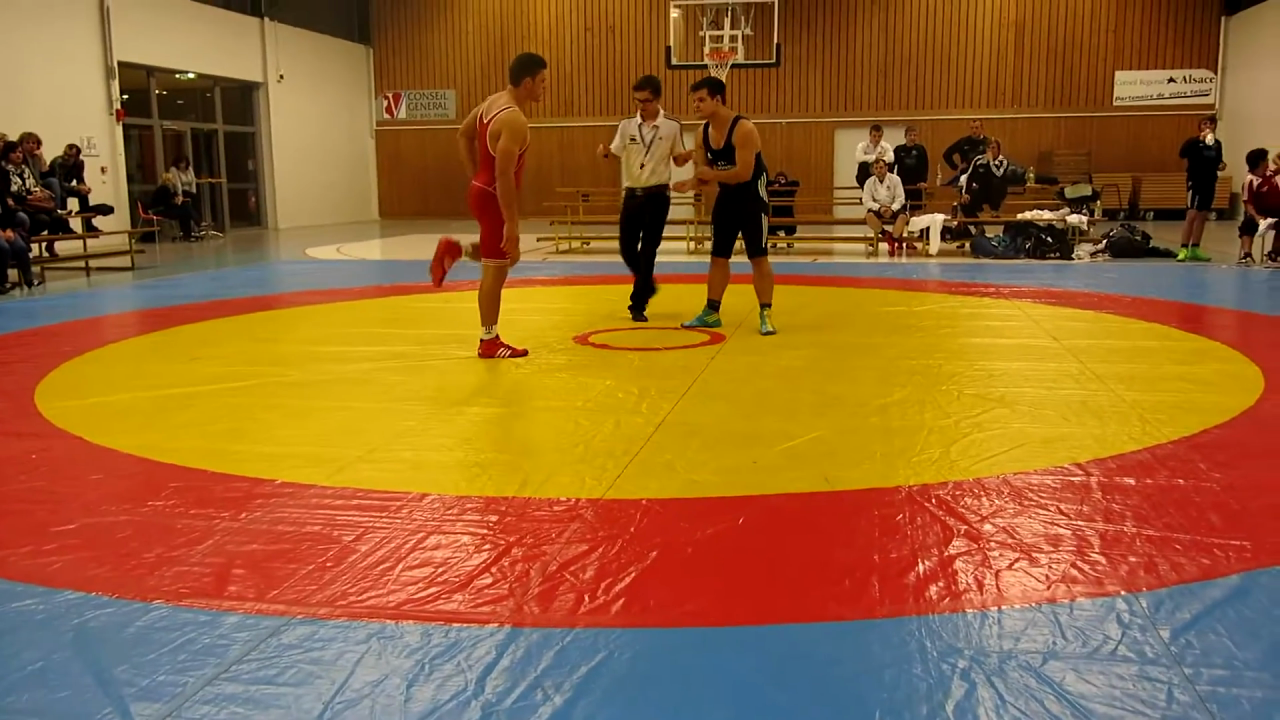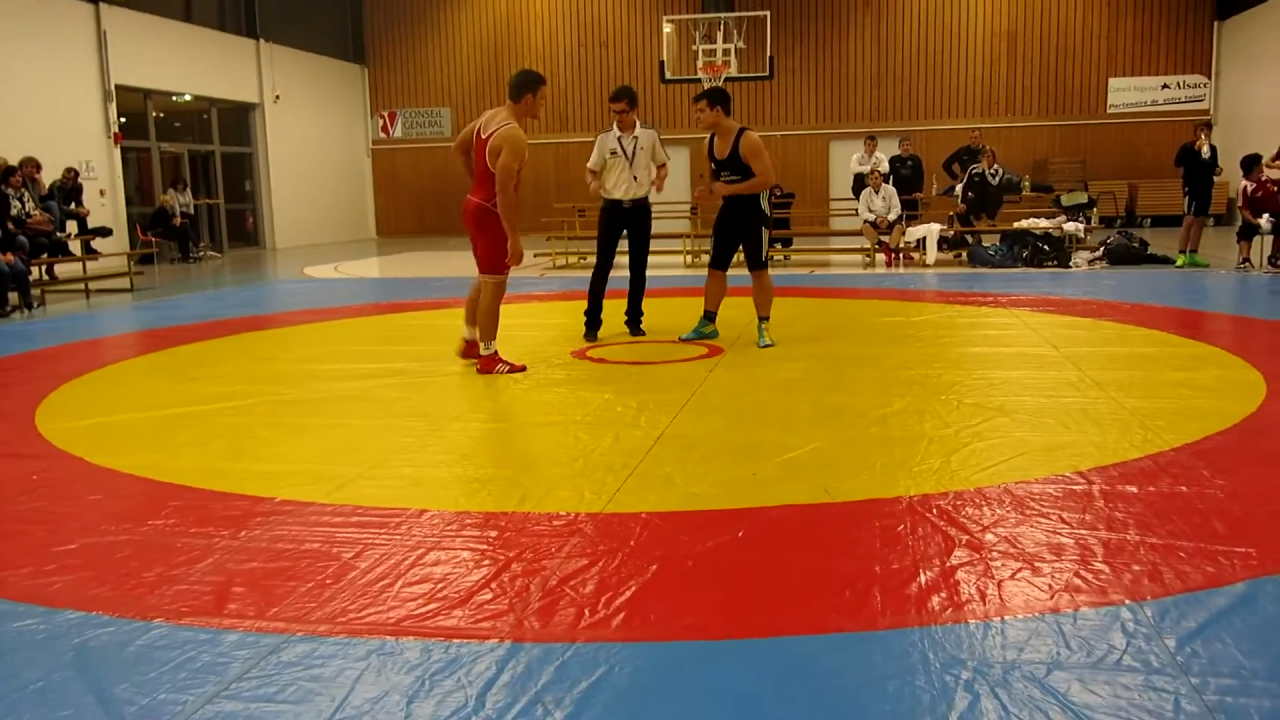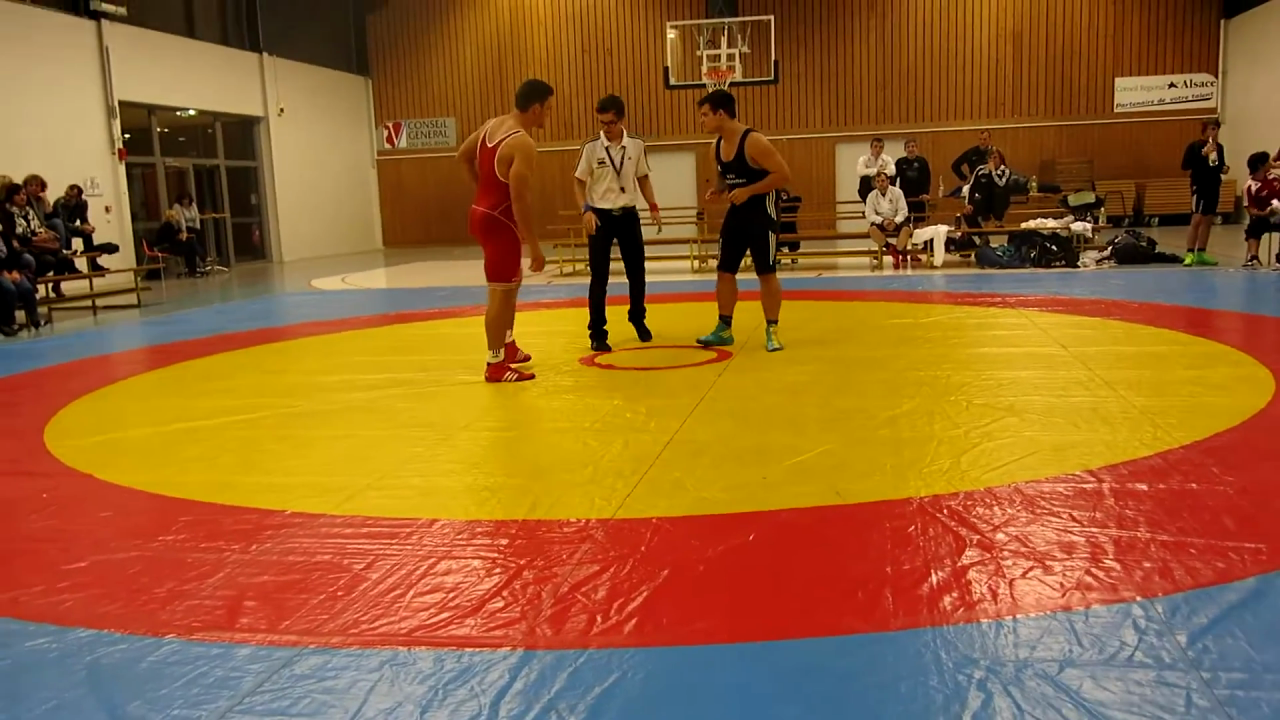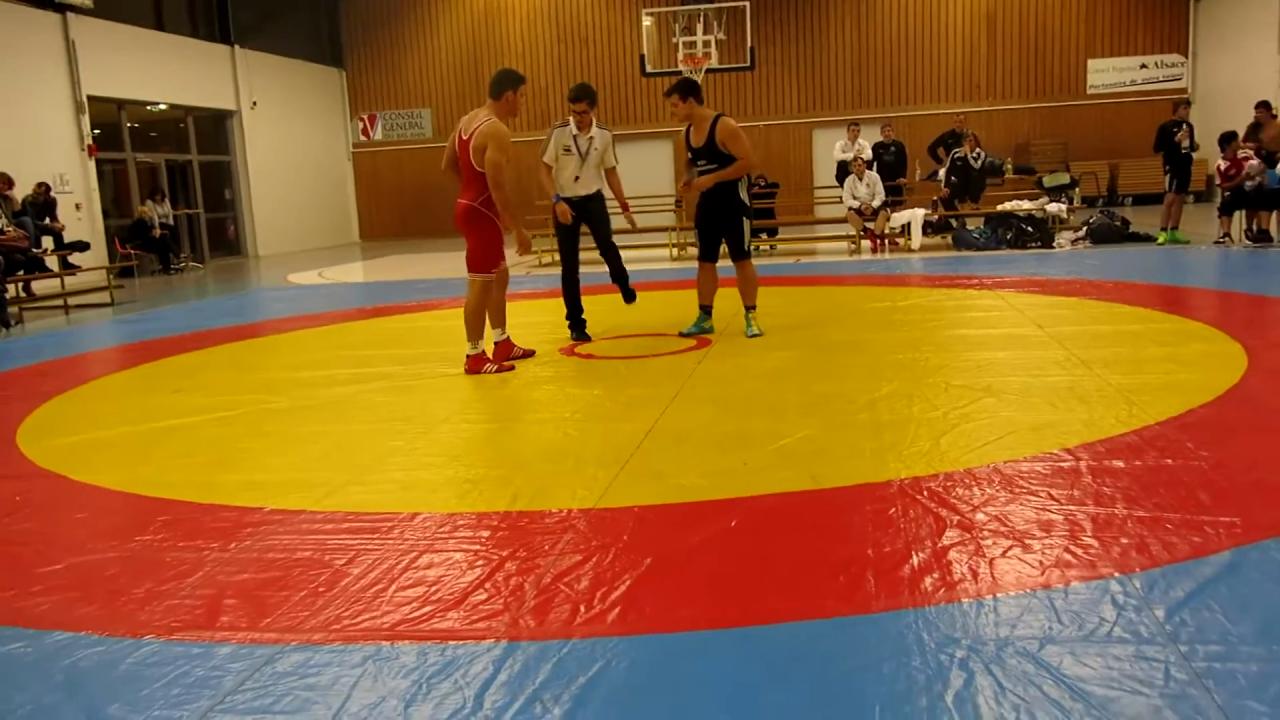
dt=0.2s
person 1, frame 1
left shoulder: (494, 101)
right shoulder: (515, 120)
left elbow: (464, 135)
right elbow: (504, 175)
right wrist: (512, 223)
left hip: (481, 189)
right hip: (493, 197)
left knee: (508, 256)
right knee: (496, 270)
left ankle: (453, 252)
right ankle: (489, 342)
person 1, frame 2
left shoulder: (489, 116)
right shoulder: (514, 137)
left elbow: (459, 148)
right elbow: (504, 191)
right wrist: (513, 239)
left hip: (475, 206)
right hip: (490, 213)
left knee: (486, 280)
right knee: (494, 286)
left ankle: (470, 341)
right ankle: (488, 357)
person 1, frame 3
left shoulder: (492, 124)
right shoulder: (523, 145)
left elbow: (462, 158)
right elbow: (520, 199)
right wrist: (534, 246)
left hip: (482, 213)
right hip: (499, 221)
left knee: (511, 281)
right knee: (501, 293)
left ankle: (507, 346)
right ankle: (496, 366)
person 1, frame 4
left shoulder: (469, 120)
right shoulder: (497, 131)
left elbow: (448, 165)
right elbow: (498, 186)
right wrist: (518, 229)
left hip: (469, 207)
right hip: (481, 214)
left knee: (499, 277)
right knee: (480, 285)
left ankle: (502, 344)
right ankle: (474, 358)
person 2, frame 1
left shoulder: (743, 129)
right shoulder: (703, 134)
left elbow: (744, 173)
left wrist: (713, 174)
right wrist: (692, 183)
left hip: (752, 197)
right hip: (726, 198)
left knee: (758, 258)
right knee: (718, 256)
left ankle: (765, 314)
right ankle: (711, 313)
person 2, frame 2
left shoulder: (748, 140)
right shoulder: (710, 143)
left elbow: (767, 179)
left wrist: (731, 189)
right wrist: (707, 189)
left hip: (754, 210)
right hip: (729, 211)
left knee: (758, 270)
right knee: (716, 268)
left ankle: (763, 327)
right ankle: (707, 324)
person 2, frame 3
left shoulder: (754, 142)
right shoulder: (717, 146)
left elbow: (783, 174)
left wrist: (747, 191)
right wrist: (718, 190)
left hip: (760, 214)
right hip: (735, 214)
left knee: (766, 274)
right knee: (724, 272)
left ankle: (772, 330)
right ankle: (724, 329)
person 2, frame 4
left shoulder: (725, 127)
right shoulder: (687, 134)
left elbow: (748, 162)
left wrist: (713, 178)
right wrist: (688, 179)
left hip: (733, 201)
right hip: (707, 203)
left knee: (742, 260)
right knee: (705, 262)
left ankle: (751, 316)
right ankle: (705, 318)
person 3, frame 1
left shoulder: (672, 126)
right shoulder: (627, 125)
left elbow: (679, 159)
right elbow: (614, 155)
left wrist: (686, 158)
right wrist: (605, 153)
left hip: (657, 195)
right hip: (632, 194)
left knee: (648, 251)
right knee: (627, 248)
left ankle: (638, 304)
right ankle: (647, 285)
person 3, frame 2
left shoulder: (650, 136)
right shoulder: (604, 138)
left elbow: (661, 165)
right elbow: (591, 171)
left wrist: (659, 179)
right wrist: (593, 184)
left hip: (640, 206)
right hip: (611, 207)
left knee: (638, 266)
right knee: (603, 264)
left ankle: (634, 318)
right ankle: (592, 321)
person 3, frame 3
left shoulder: (636, 145)
right shoulder: (591, 147)
left elbow: (643, 179)
right elbow: (579, 183)
left wrist: (653, 208)
right wrist: (586, 210)
left hip: (628, 213)
right hip: (600, 215)
left knee: (636, 269)
right knee: (599, 275)
left ankle: (638, 319)
right ankle: (597, 333)
person 3, frame 4
left shoulder: (604, 136)
right shoulder: (559, 132)
left elbow: (611, 172)
right elbow: (545, 169)
left wrist: (625, 207)
right wrist: (557, 200)
left hip: (592, 198)
right hip: (565, 202)
left knee: (604, 241)
right knee: (569, 265)
left ankle: (621, 279)
right ankle: (576, 323)
